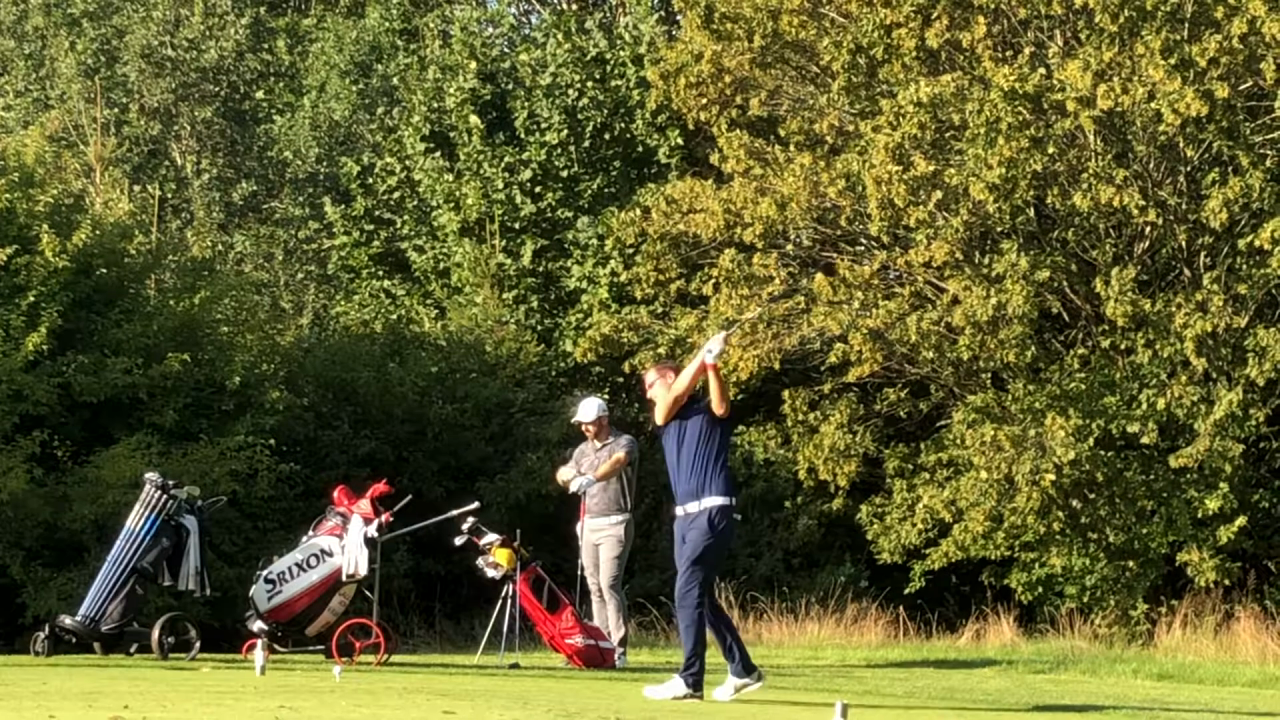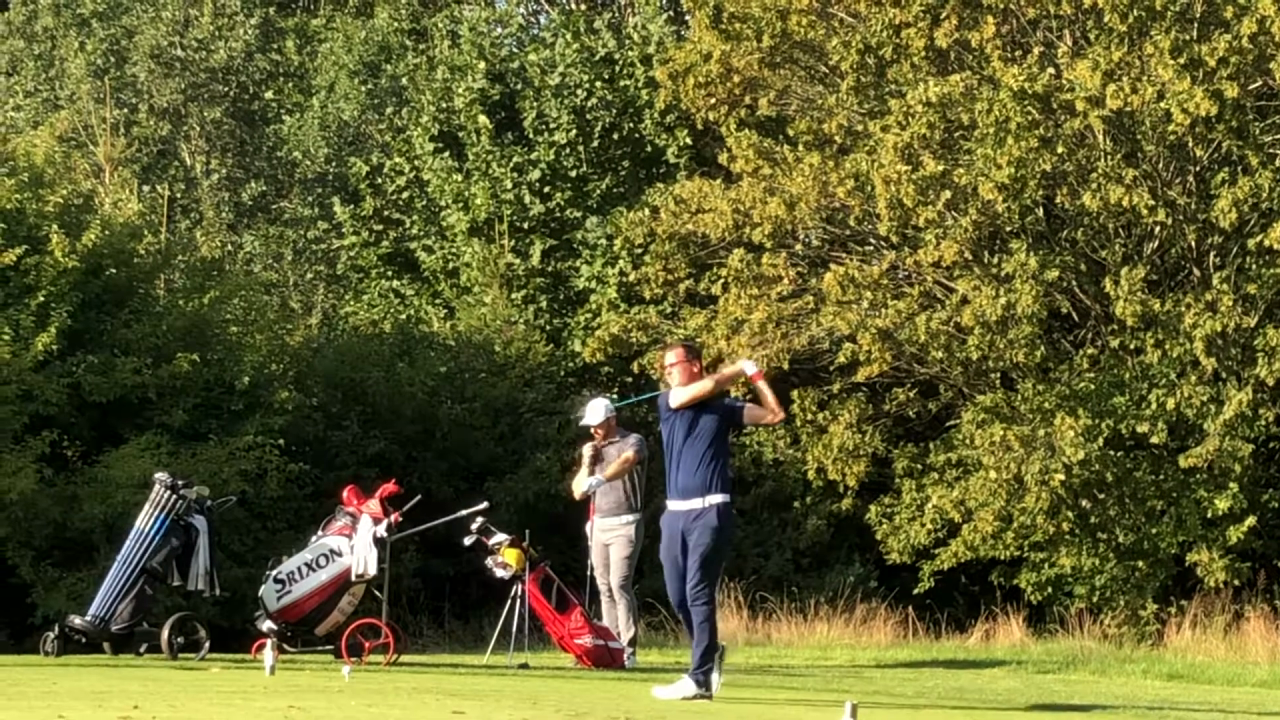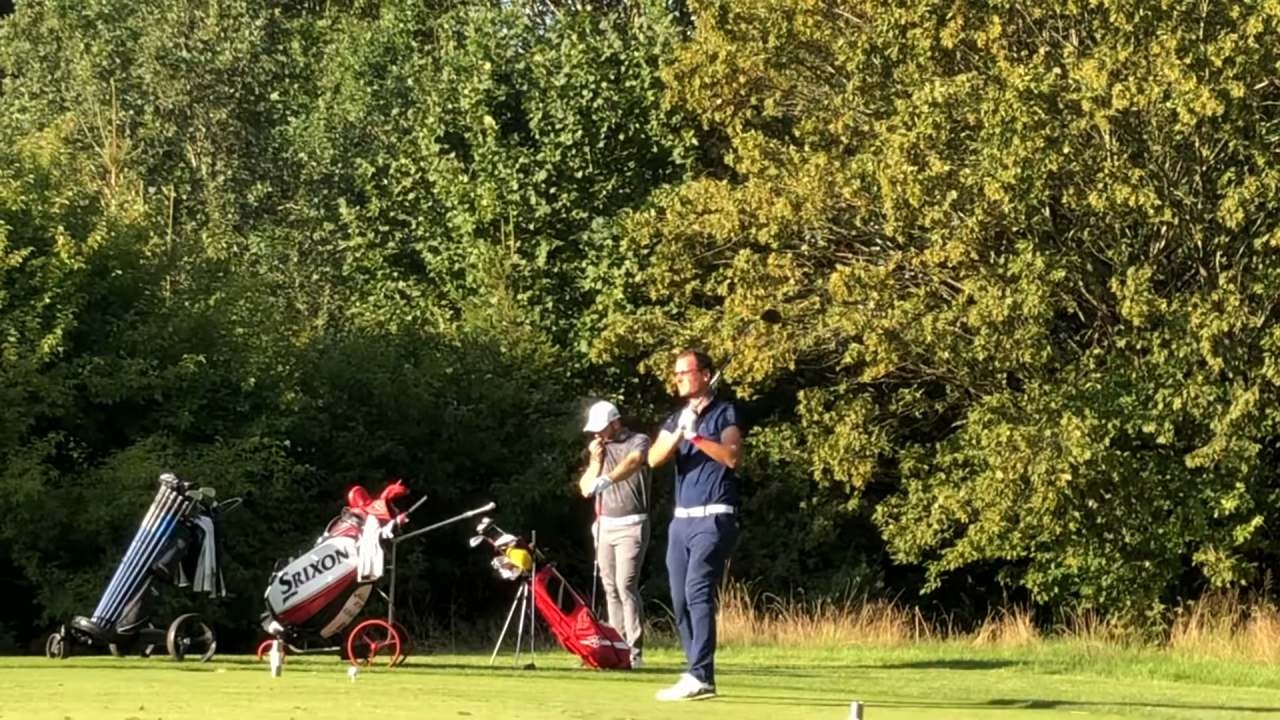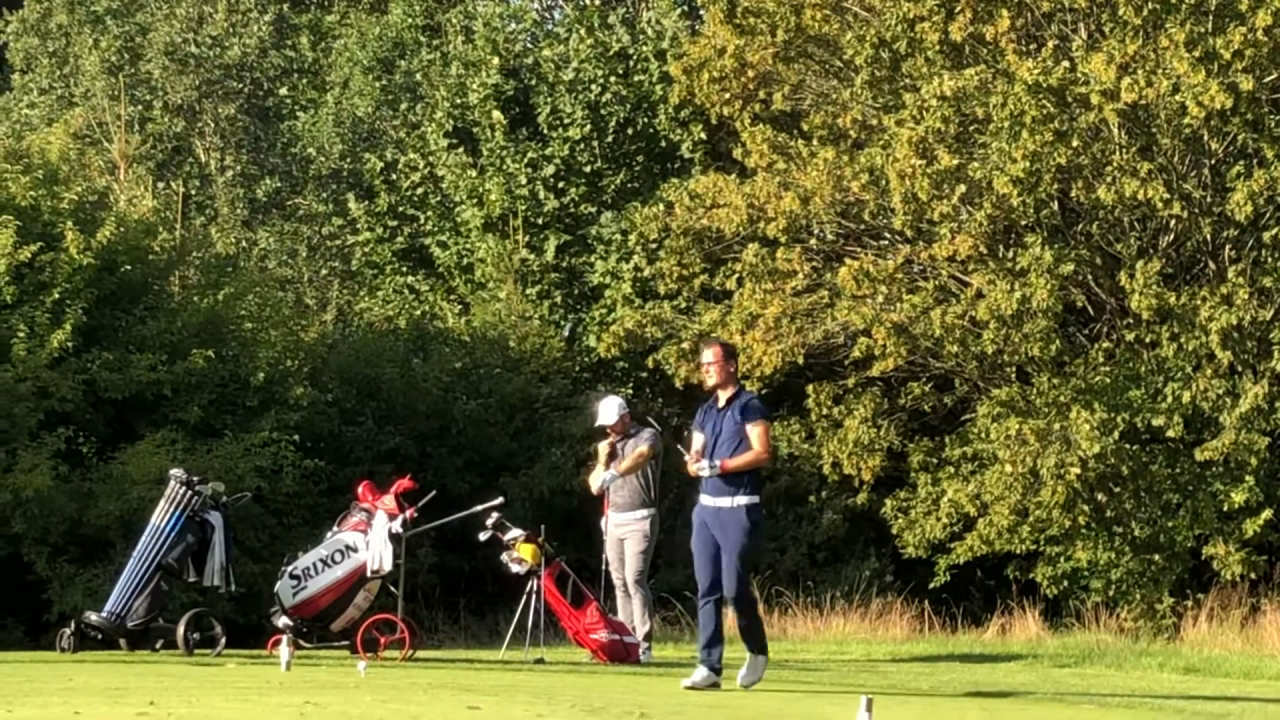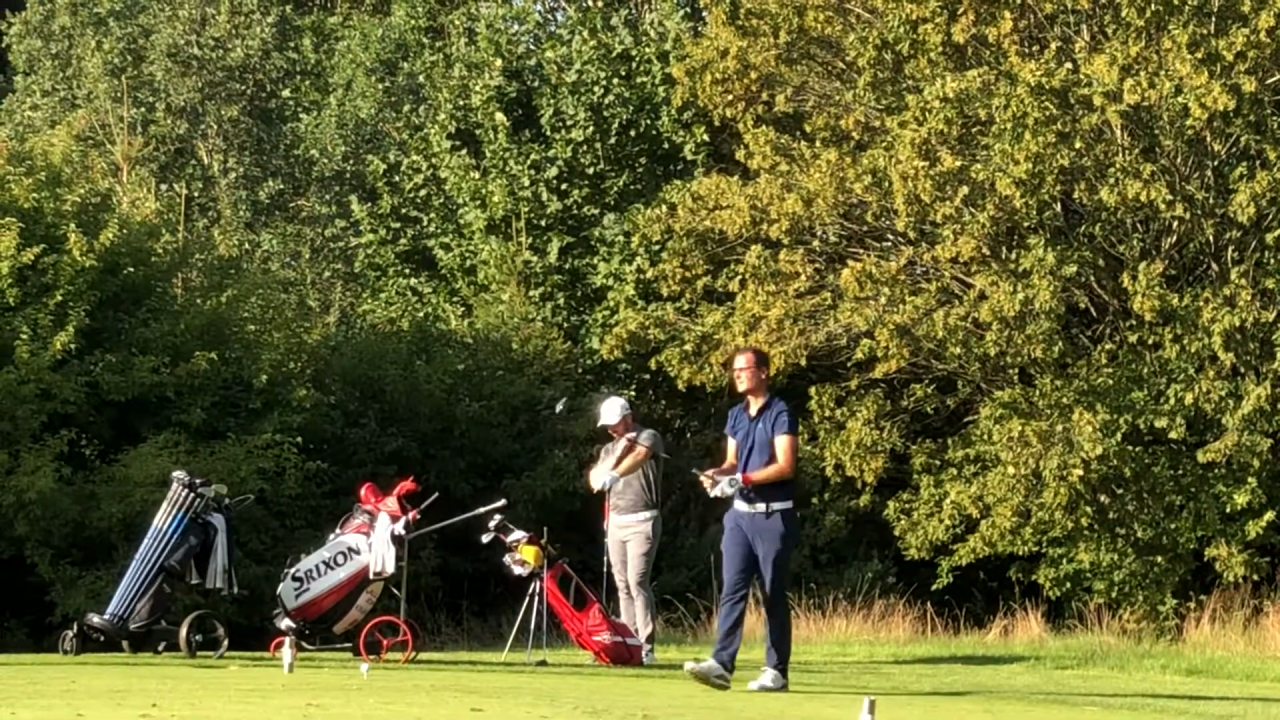
dt=0.4s
person 1, frame 1
left shoulder: (707, 408)
right shoulder: (666, 422)
left elbow: (721, 405)
right elbow: (661, 413)
left wrist: (712, 365)
right wrist: (700, 359)
left hip: (711, 512)
right hip: (685, 517)
left knee: (688, 593)
right knee: (700, 597)
left ankle: (689, 680)
right ankle: (742, 671)
person 1, frame 2
left shoulder: (725, 408)
right shoulder: (667, 402)
left elbow: (776, 414)
right elbow: (703, 388)
left wrist: (755, 375)
right wrist: (739, 369)
left hip: (710, 511)
right hip: (675, 513)
left knee: (698, 593)
right knee: (677, 595)
left ankle: (699, 679)
right ankle: (709, 652)
person 1, frame 3
left shoulder: (724, 412)
right shoulder: (673, 421)
left elbow: (732, 458)
right elbow: (654, 459)
left wrist: (696, 436)
right wrist: (679, 433)
left hip: (714, 518)
right hip: (681, 520)
left knee: (699, 593)
right knee: (681, 602)
left ankle: (700, 676)
right ankle: (694, 671)
person 1, frame 4
left shoulder: (749, 404)
right shoulder: (704, 411)
left elbow: (762, 454)
right elbow: (692, 469)
left wrist: (719, 466)
right wrist: (694, 462)
left hip: (740, 510)
right hip: (706, 508)
left knee: (734, 587)
right knee: (707, 589)
left ankle: (757, 652)
right ankle: (710, 666)
person 1, frame 5
left shoulder: (780, 414)
right shoulder: (736, 415)
left elbow: (785, 467)
left wrist: (743, 480)
right wrist: (718, 475)
left hip: (774, 516)
right hip: (740, 514)
left knee: (773, 595)
right knee: (733, 588)
left ankle: (777, 670)
right ankle: (721, 664)
person 2, frame 1
left shoulder: (624, 442)
right shoulder: (584, 449)
left elbow: (616, 463)
right elbow: (565, 474)
left wrist: (590, 479)
right wrist: (563, 474)
left hip: (615, 525)
right hip: (588, 525)
left knee: (610, 585)
right knee: (595, 588)
left ankle: (619, 651)
person 2, frame 2
left shoulder: (633, 441)
right shoulder: (593, 450)
left elbow: (625, 463)
right elbow: (578, 493)
left wrist: (599, 479)
right wrist: (586, 463)
left hip: (625, 525)
right hip: (598, 525)
left knee: (620, 585)
right knee: (604, 587)
left ankle: (628, 651)
person 2, frame 3
left shoulder: (639, 441)
right shoulder: (599, 449)
left elbow: (632, 463)
right elbow: (585, 489)
left wrist: (607, 480)
right wrist: (596, 460)
left hip: (631, 526)
right hip: (604, 526)
left knee: (626, 586)
right knee: (610, 589)
left ankle: (635, 651)
person 2, frame 4
left shoulder: (647, 436)
right shoulder: (608, 446)
left elbow: (640, 457)
right elbow: (595, 488)
left wrist: (614, 474)
right wrist: (602, 461)
left hip: (640, 520)
right hip: (613, 521)
left knee: (635, 580)
right knee: (620, 583)
left ankle: (644, 646)
person 2, frame 5
left shoulder: (649, 437)
right shoulder: (610, 448)
left elbow: (639, 456)
right elbow: (594, 481)
left wrist: (614, 475)
right wrist: (618, 453)
left hip: (643, 521)
right hip: (616, 523)
left knee: (638, 582)
right knee: (623, 585)
left ankle: (647, 648)
